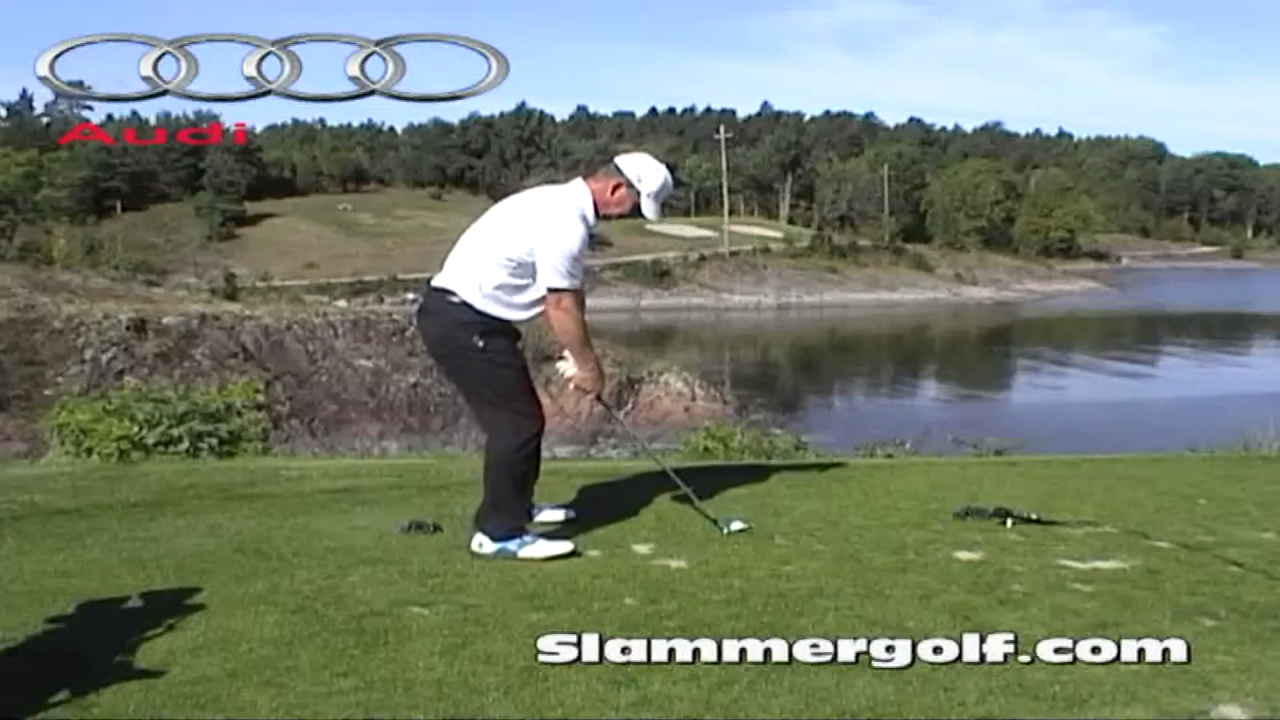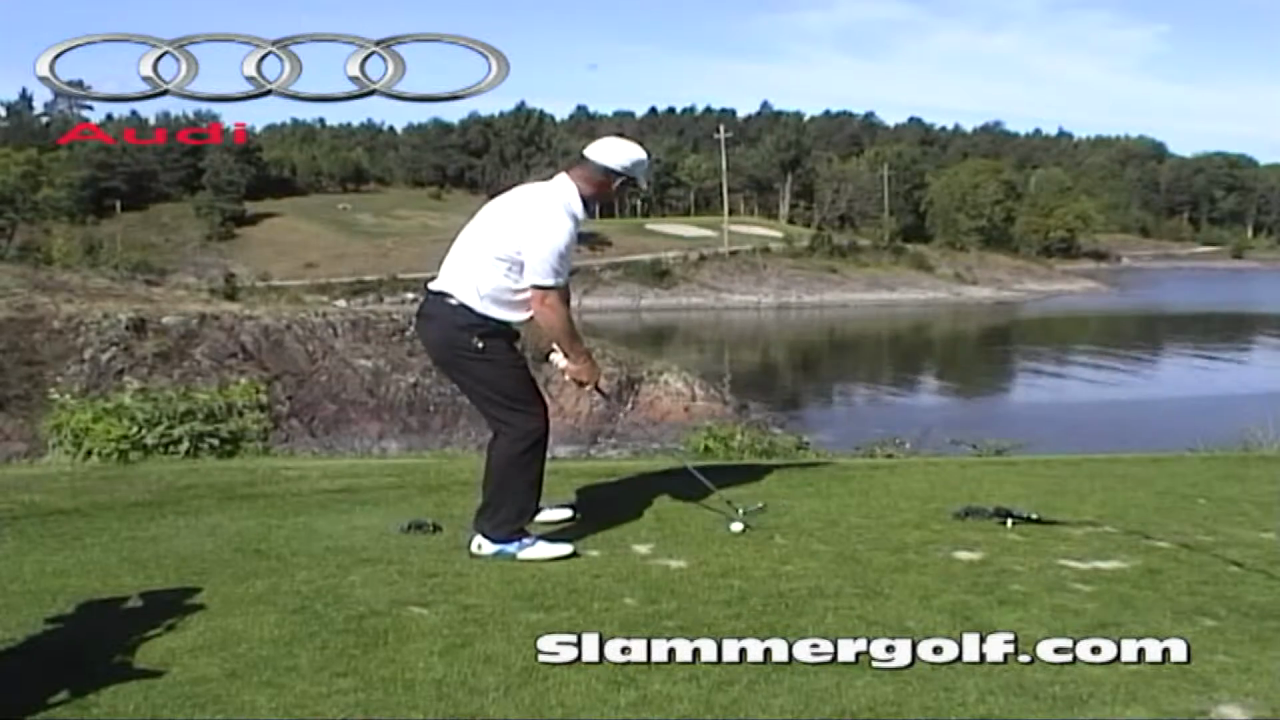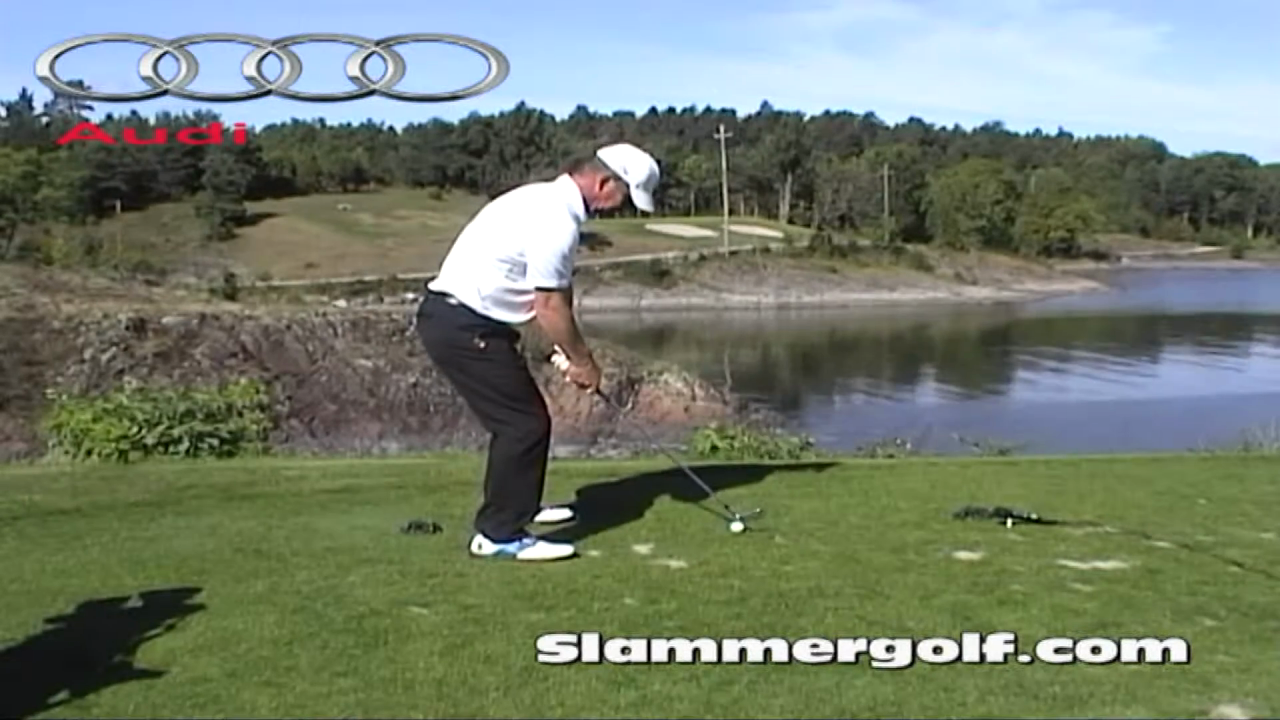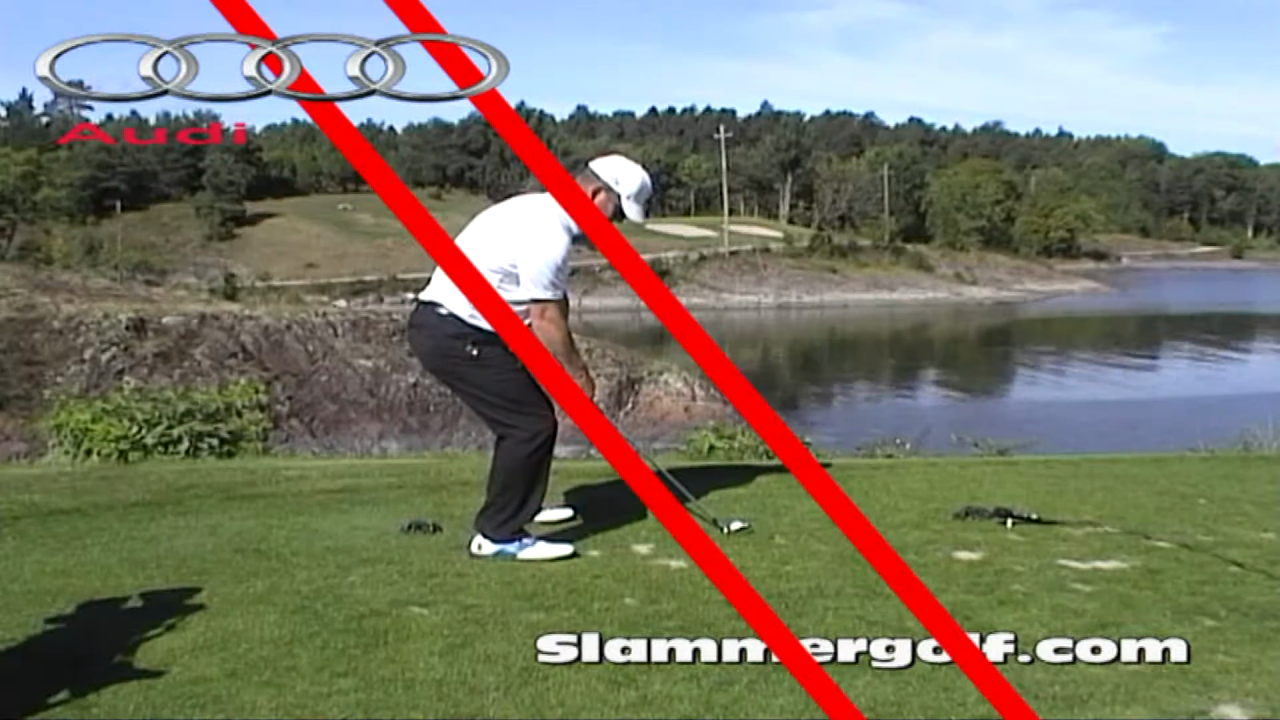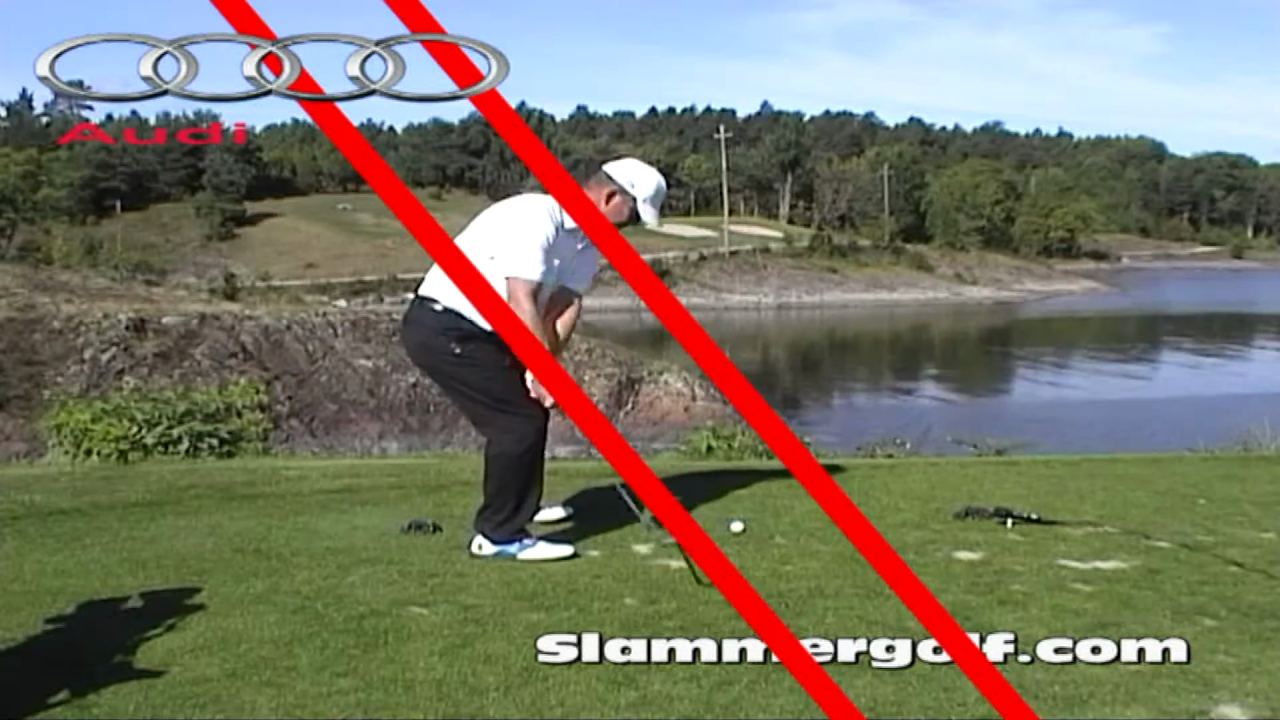
dt=1s
person 1, frame 1
left shoulder: (564, 206)
right shoulder: (565, 222)
left elbow: (569, 295)
right elbow: (561, 306)
left wrist: (577, 357)
right wrist: (589, 366)
left hip: (464, 315)
right hip: (462, 321)
left knee: (521, 415)
right knee: (517, 421)
left ankle: (515, 505)
right ankle: (499, 532)
person 1, frame 2
left shoulder: (548, 199)
right shoulder: (554, 220)
left elbow: (554, 290)
right elbow: (546, 303)
left wrist: (569, 348)
right wrist: (581, 357)
left hip: (462, 317)
right hip: (461, 325)
left knee: (523, 416)
right knee: (523, 423)
left ankle: (517, 504)
right ankle: (498, 534)
person 1, frame 3
left shoulder: (549, 200)
right shoulder: (556, 220)
left elbow: (555, 295)
right elbow: (549, 304)
left wrist: (572, 352)
right wrist: (582, 360)
left hip: (459, 318)
right hip: (462, 325)
left knee: (522, 416)
right knee: (524, 423)
left ankle: (516, 505)
right ankle: (499, 534)
person 1, frame 4
left shoulder: (544, 213)
right shoulder: (547, 233)
left elbow: (552, 305)
right elbow: (545, 318)
left wrist: (570, 365)
right wrist: (577, 372)
left hip: (452, 326)
right hip: (453, 333)
left knee: (526, 415)
right knee: (531, 424)
left ankle: (520, 505)
right ankle: (497, 534)
person 1, frame 5
left shoulder: (591, 246)
right shoulder: (535, 215)
left elbow: (567, 309)
right elbow: (523, 303)
left hip: (485, 335)
right hip: (442, 328)
left knee: (531, 413)
right knee: (515, 424)
left ankle: (516, 505)
right ankle: (500, 535)
